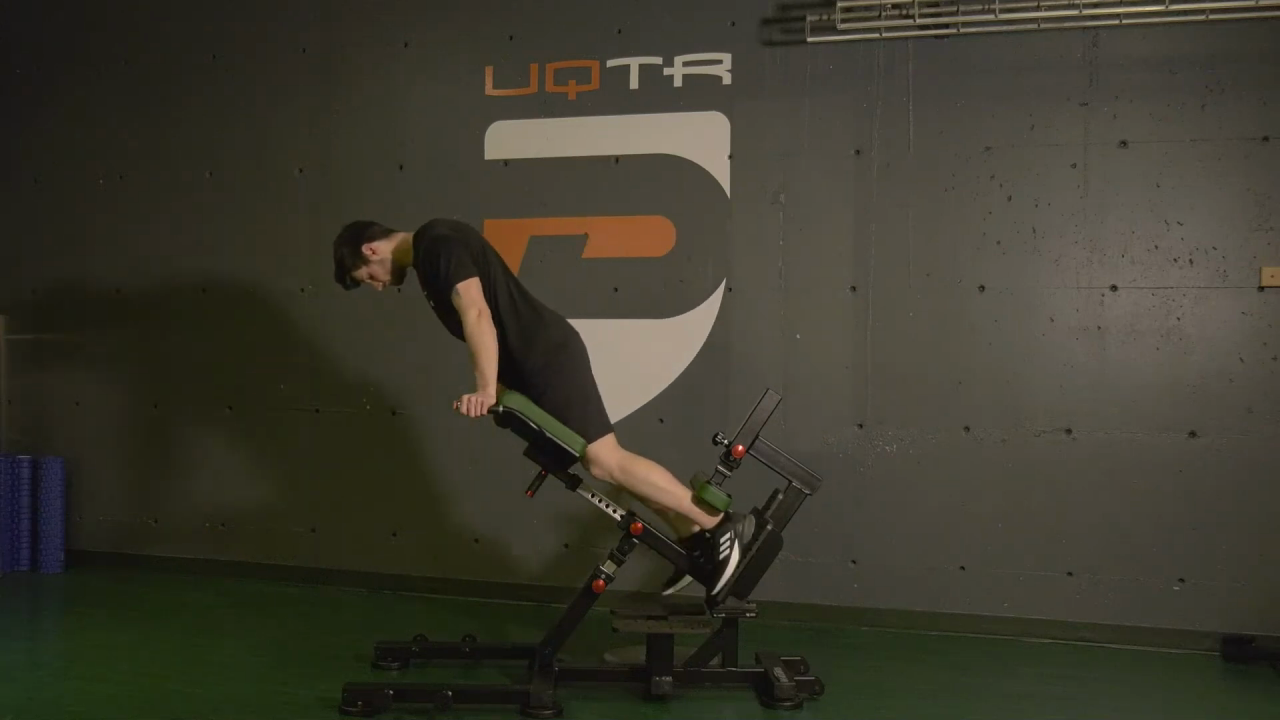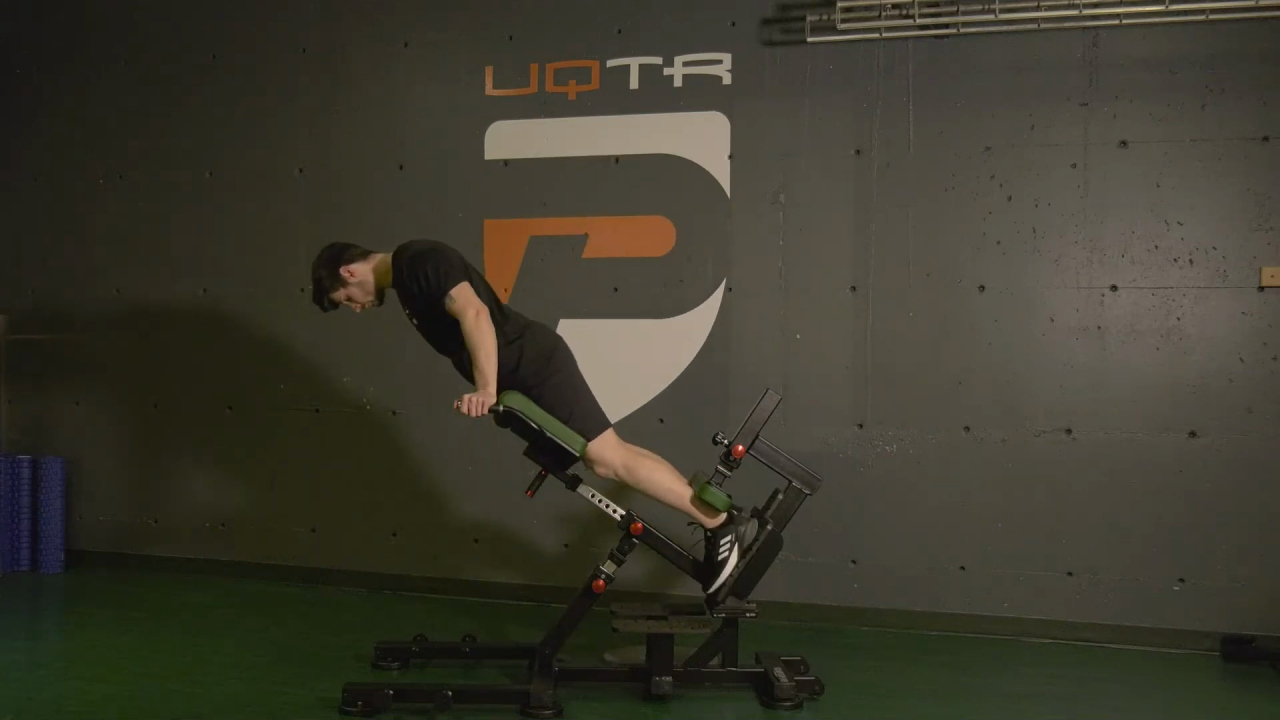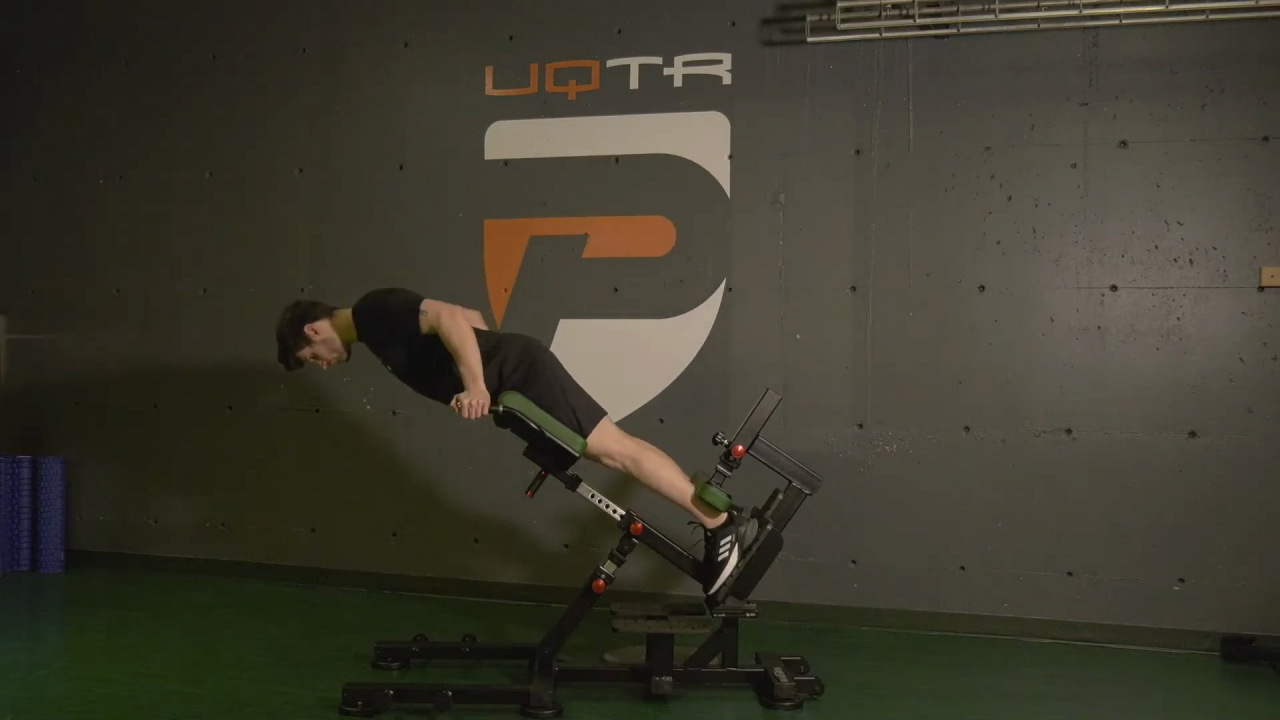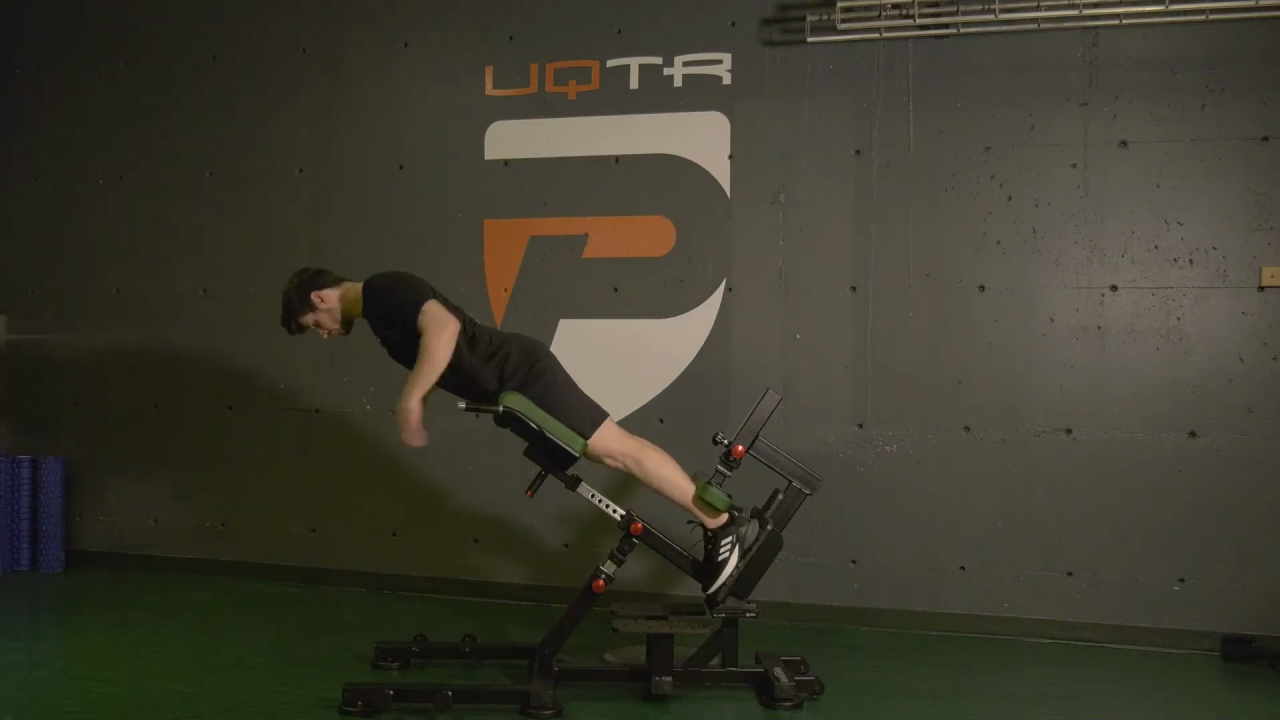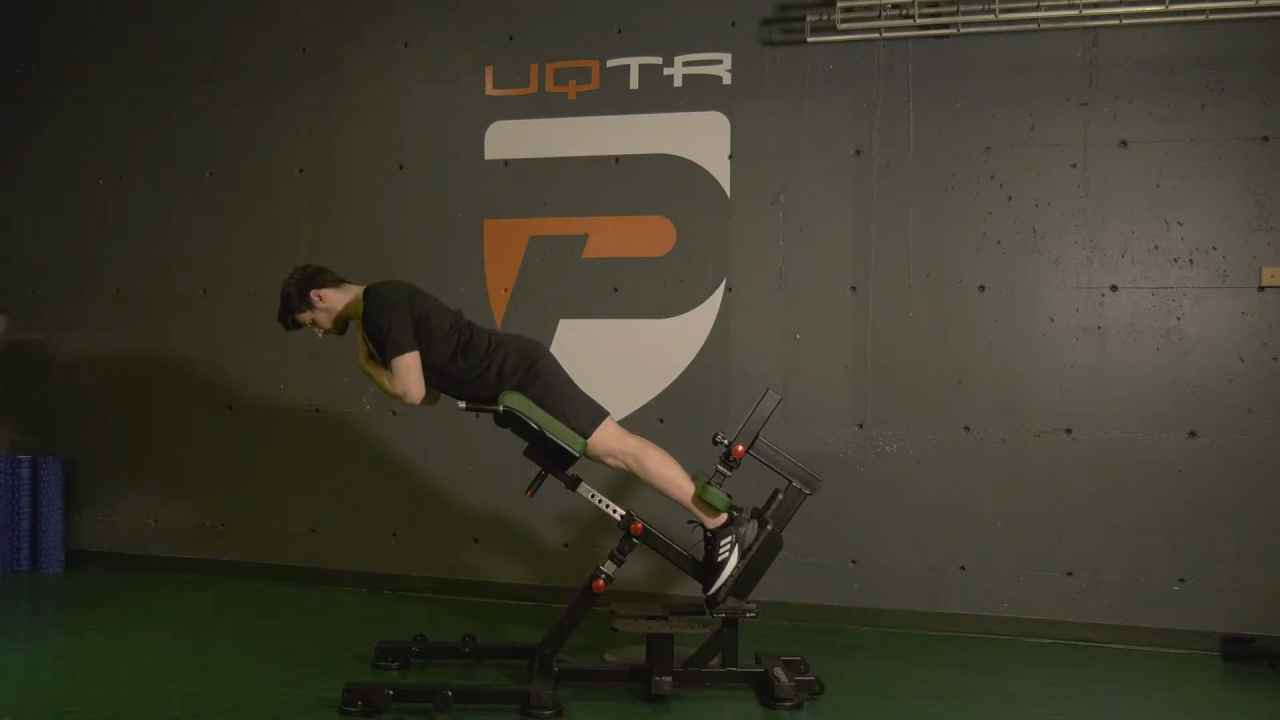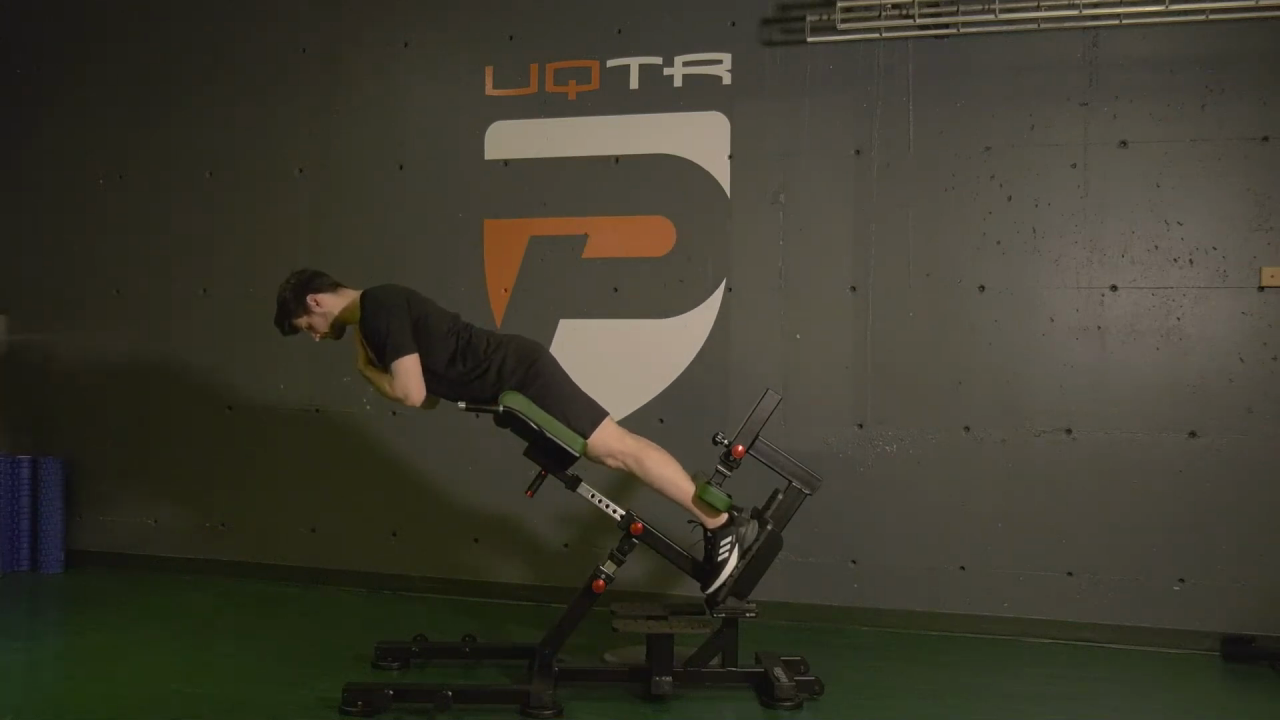
dt=0.5s
person 1, frame 1
left shoulder: (437, 242)
right shoulder: (429, 255)
left elbow: (476, 314)
left wrist: (485, 389)
right wrist: (494, 390)
left hip: (546, 356)
right hip: (537, 360)
left knee: (604, 462)
right knee: (604, 458)
left ankle: (720, 524)
right ankle: (692, 536)
person 1, frame 2
left shoulder: (419, 260)
right shoulder: (407, 277)
left elbow: (474, 313)
left wrist: (486, 389)
right wrist: (490, 388)
left hip: (535, 363)
right hip: (525, 369)
left knee: (608, 457)
right knee: (607, 456)
left ankle: (722, 523)
right ankle: (712, 513)
person 1, frame 3
left shoulder: (374, 310)
right shoulder: (376, 327)
left elbow: (449, 317)
right elbow: (472, 315)
left wrist: (476, 386)
left hip: (522, 370)
right hip: (513, 379)
left knee: (613, 447)
right knee: (609, 450)
left ankle: (723, 524)
right ankle: (714, 520)
person 1, frame 4
left shoulder: (383, 290)
right shoulder: (376, 309)
left elbow: (443, 325)
left wrist: (411, 397)
left hip: (520, 372)
right hip: (510, 380)
left knee: (615, 447)
right knee: (613, 449)
left ankle: (722, 524)
right ankle: (715, 520)
person 1, frame 5
left shoulder: (382, 303)
right shoulder: (379, 310)
left elbow: (411, 391)
right elbow: (429, 392)
left wrist: (368, 366)
right wrist: (375, 362)
left hip: (520, 373)
right hip: (512, 380)
left knee: (616, 447)
right knee: (612, 450)
left ankle: (722, 523)
right ankle: (714, 519)
person 1, frame 6
left shoulder: (380, 307)
right shoulder: (374, 316)
left elbow: (412, 394)
right elbow: (429, 395)
left wrist: (367, 371)
right wrist: (374, 365)
left hip: (518, 373)
right hip: (510, 379)
left knee: (615, 447)
right knee: (612, 450)
left ankle: (722, 524)
right ankle: (714, 519)
